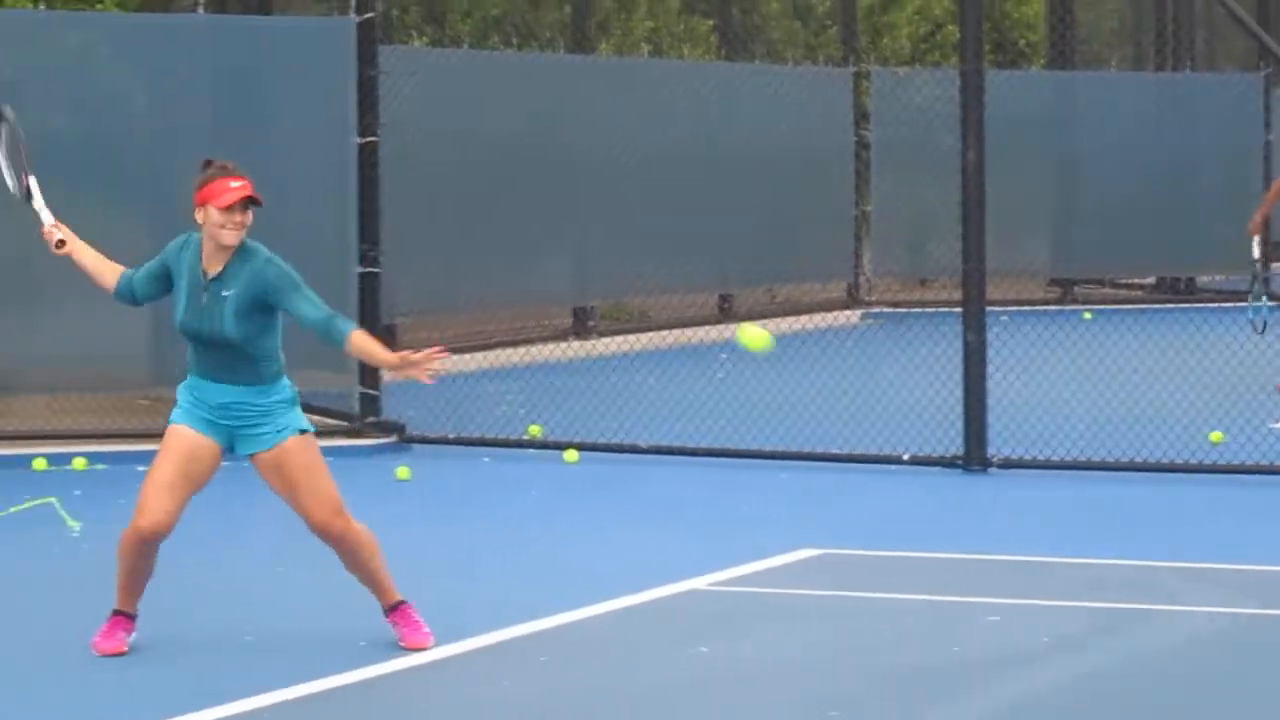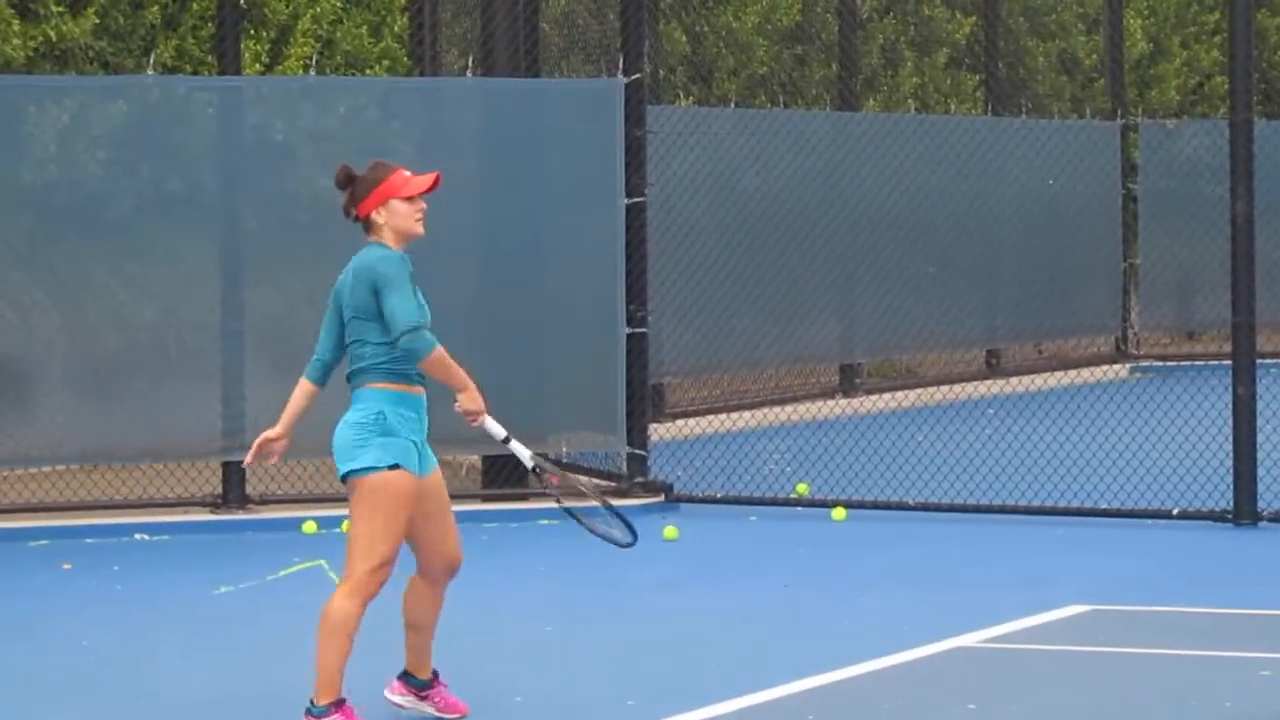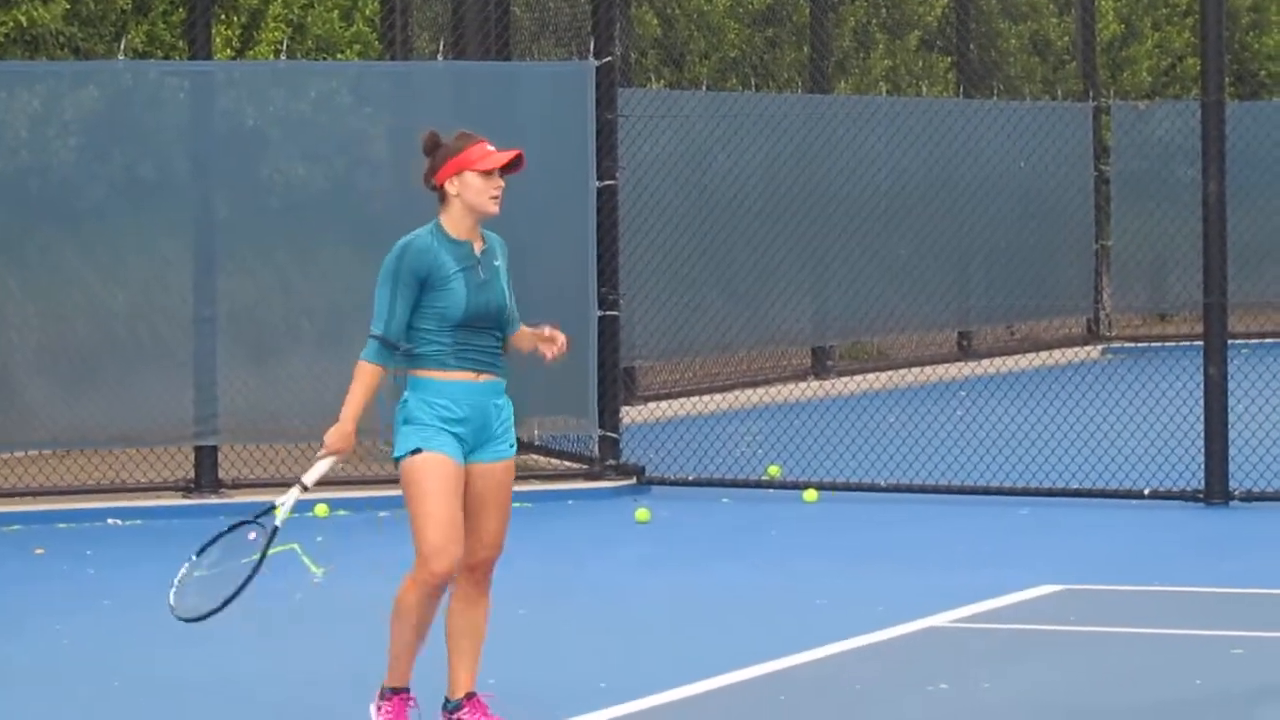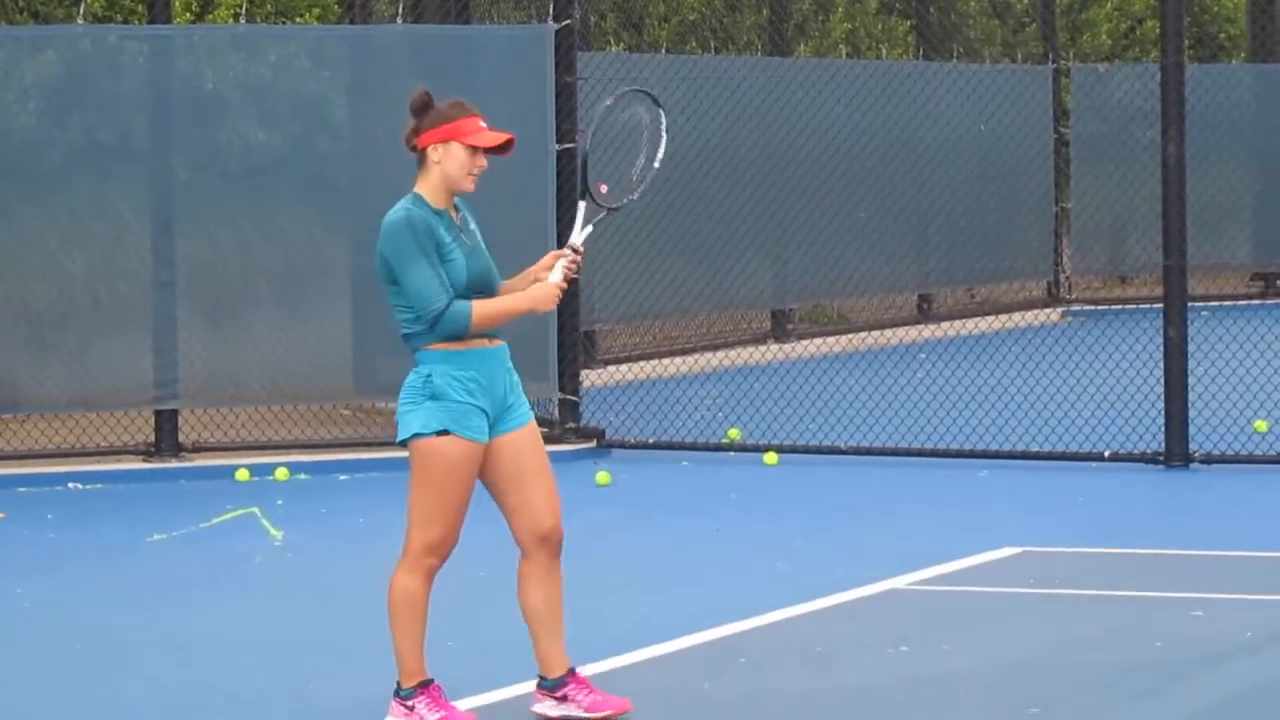
dt=1s
person 1, frame 1
left shoulder: (267, 271)
right shoulder: (182, 253)
left elbow: (327, 322)
right elbow: (132, 288)
left wrist: (391, 360)
right wrist: (70, 244)
left hip: (267, 406)
right hip: (202, 402)
left knee: (332, 524)
right knee: (148, 525)
left ankle: (396, 606)
right ankle: (123, 615)
person 1, frame 2
left shoulder: (357, 273)
right shoulder: (391, 262)
left elbow: (320, 362)
right elbow: (416, 340)
left wrist: (283, 425)
right wrist: (467, 388)
left hip: (405, 429)
right hip: (380, 427)
left knee: (443, 562)
right knee: (367, 575)
person 1, frame 3
left shoulder: (496, 250)
right shoulder: (415, 252)
right elbow: (382, 342)
left wrist: (537, 339)
right wrist: (348, 420)
left hip: (492, 413)
right hip: (433, 412)
left knee: (478, 567)
right knee: (438, 564)
person 1, frame 4
left shoulder: (461, 215)
right shoulder: (404, 223)
right elbow: (443, 315)
left wrist: (537, 273)
right wrist: (528, 303)
left hip: (501, 385)
right hip: (445, 389)
left knee: (543, 536)
right knee: (429, 550)
